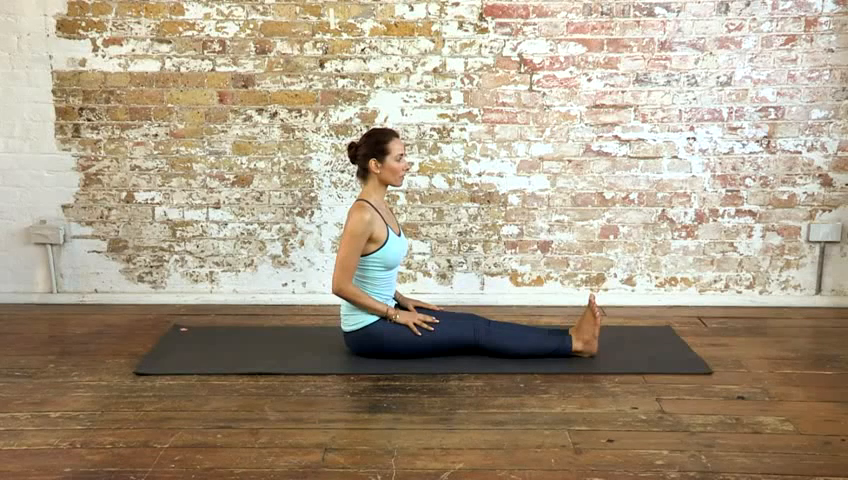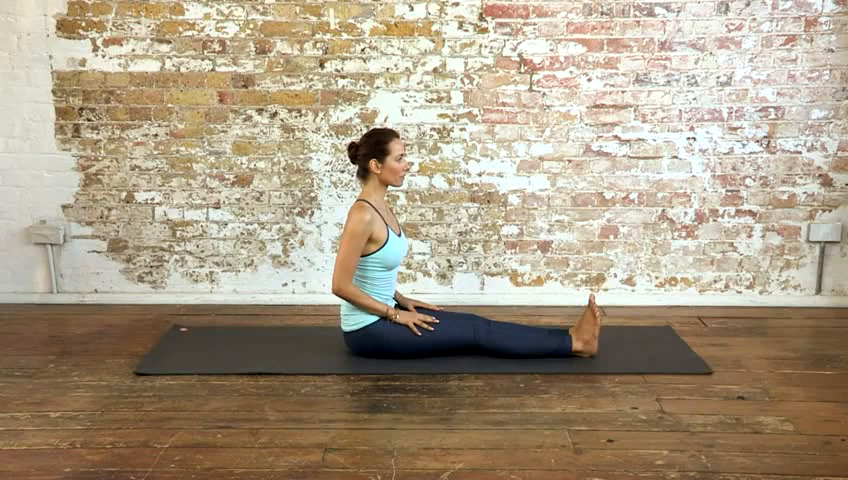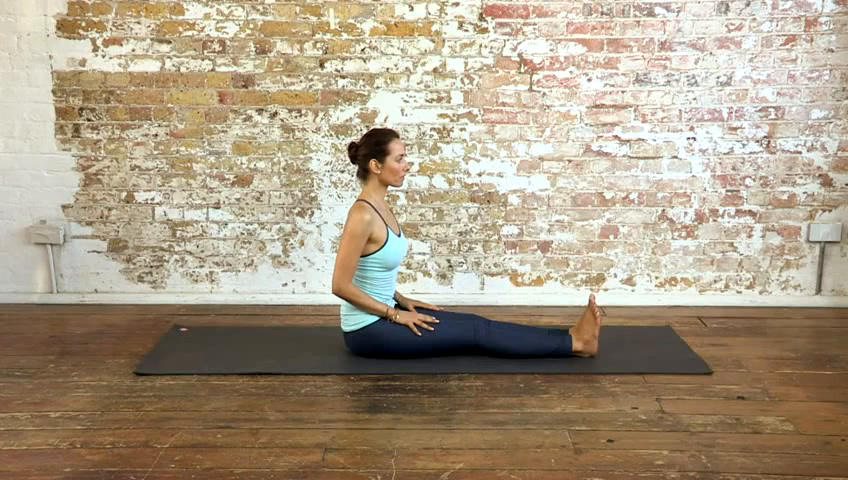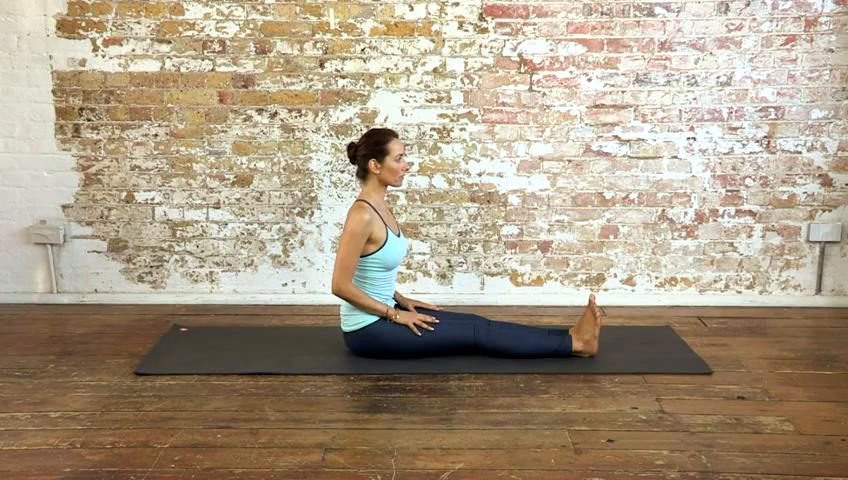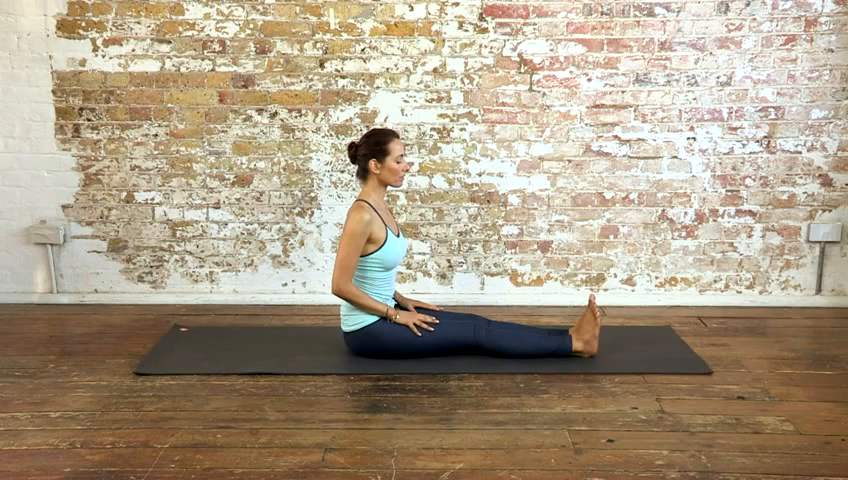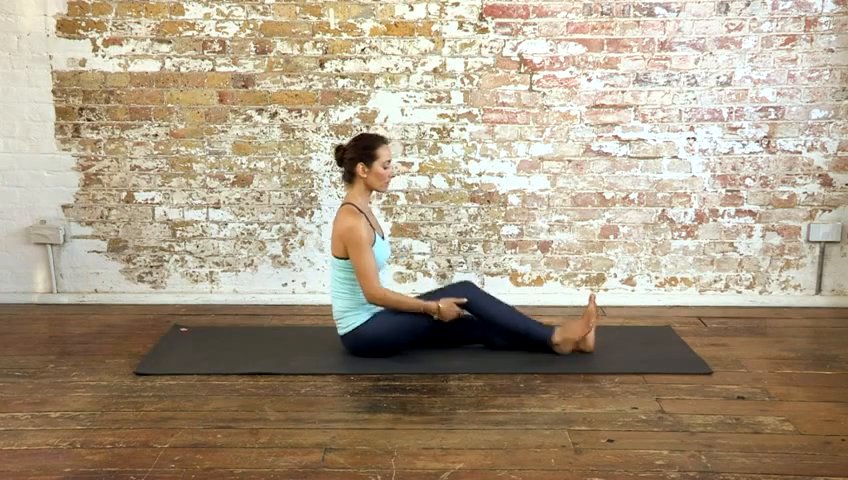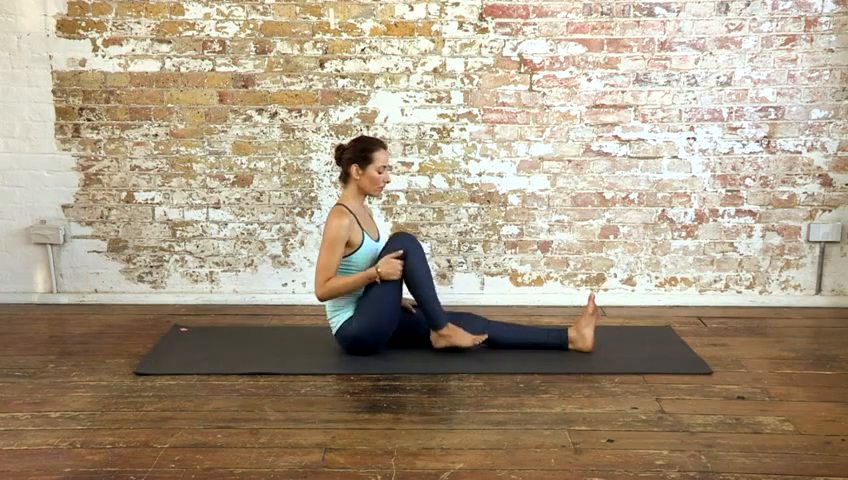
dt=0.7s
person 1, frame 1
left shoulder: (378, 205)
right shoulder: (363, 214)
right elbow: (341, 285)
left wrist: (401, 301)
right wrist: (395, 313)
left hip: (379, 315)
right hip: (368, 329)
left knee: (472, 324)
right knee: (475, 331)
left ankle: (568, 338)
right ankle: (573, 343)
person 1, frame 2
left shoulder: (378, 205)
right shoulder: (363, 215)
right elbow: (341, 285)
left wrist: (401, 300)
right wrist: (395, 314)
left hip: (379, 315)
right hip: (368, 329)
left knee: (473, 323)
right knee: (475, 331)
left ankle: (569, 339)
right ankle: (574, 343)
person 1, frame 3
left shoulder: (378, 205)
right shoulder: (363, 215)
right elbow: (341, 285)
left wrist: (400, 300)
right wrist: (395, 314)
left hip: (380, 315)
right hip: (368, 329)
left knee: (473, 324)
right knee: (475, 331)
left ankle: (568, 337)
right ankle: (573, 343)
person 1, frame 4
left shoulder: (378, 206)
right shoulder: (362, 215)
right elbow: (341, 285)
left wrist: (400, 300)
right wrist: (395, 314)
left hip: (380, 315)
right hip: (368, 329)
left knee: (474, 323)
right knee: (475, 332)
left ankle: (568, 337)
right ankle: (574, 343)
person 1, frame 5
left shoulder: (378, 205)
right shoulder: (362, 215)
right elbow: (341, 285)
left wrist: (400, 301)
right wrist: (394, 314)
left hip: (379, 317)
right hip: (368, 330)
left knee: (474, 324)
right knee: (475, 333)
left ankle: (569, 336)
right ankle: (574, 344)
person 1, frame 6
left shoulder: (360, 210)
right shoulder: (352, 220)
right elbow: (373, 292)
left wrist: (411, 304)
right wrist: (433, 308)
left hip: (373, 322)
right hip: (364, 332)
left knee: (476, 326)
right knee: (464, 291)
left ankle: (564, 338)
right ankle: (553, 337)
person 1, frame 7
left shoulder: (361, 211)
right shoulder: (340, 220)
right elbow: (323, 289)
left wrist: (394, 296)
right wrist: (376, 273)
left hip: (374, 322)
right hip: (356, 330)
left knee: (468, 322)
right knee: (404, 244)
left ankle: (569, 337)
right ankle: (441, 329)
